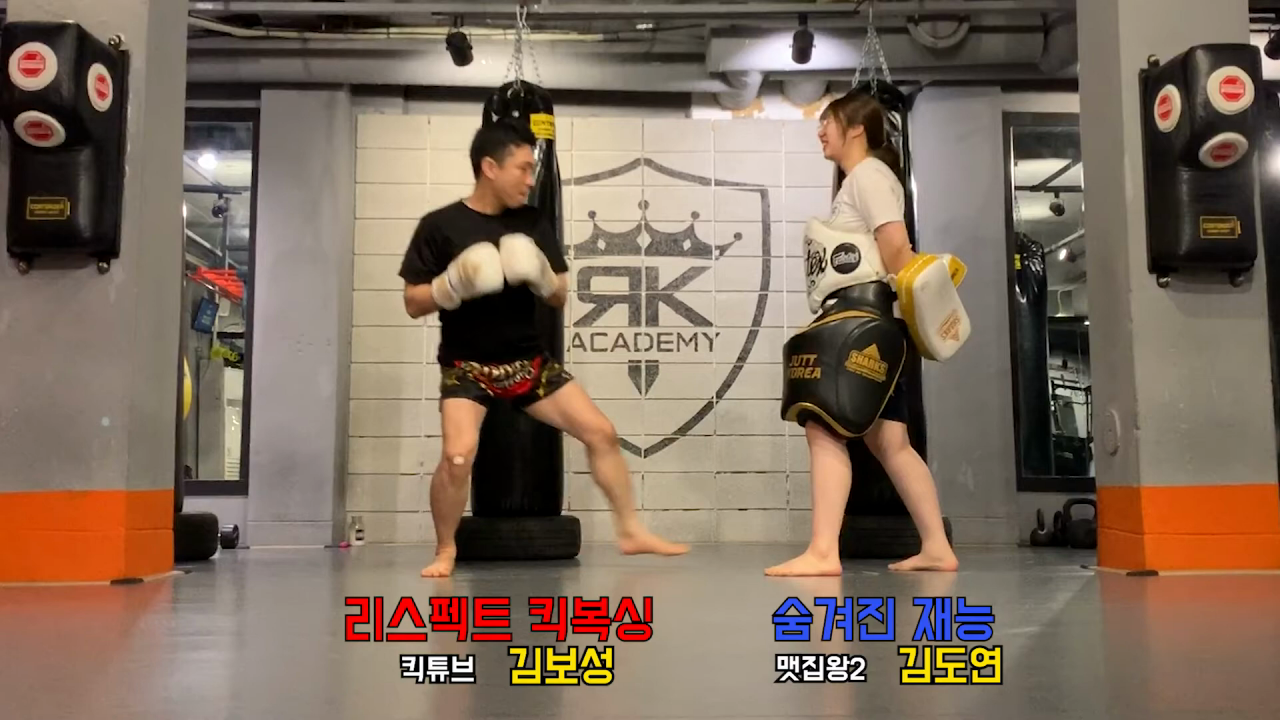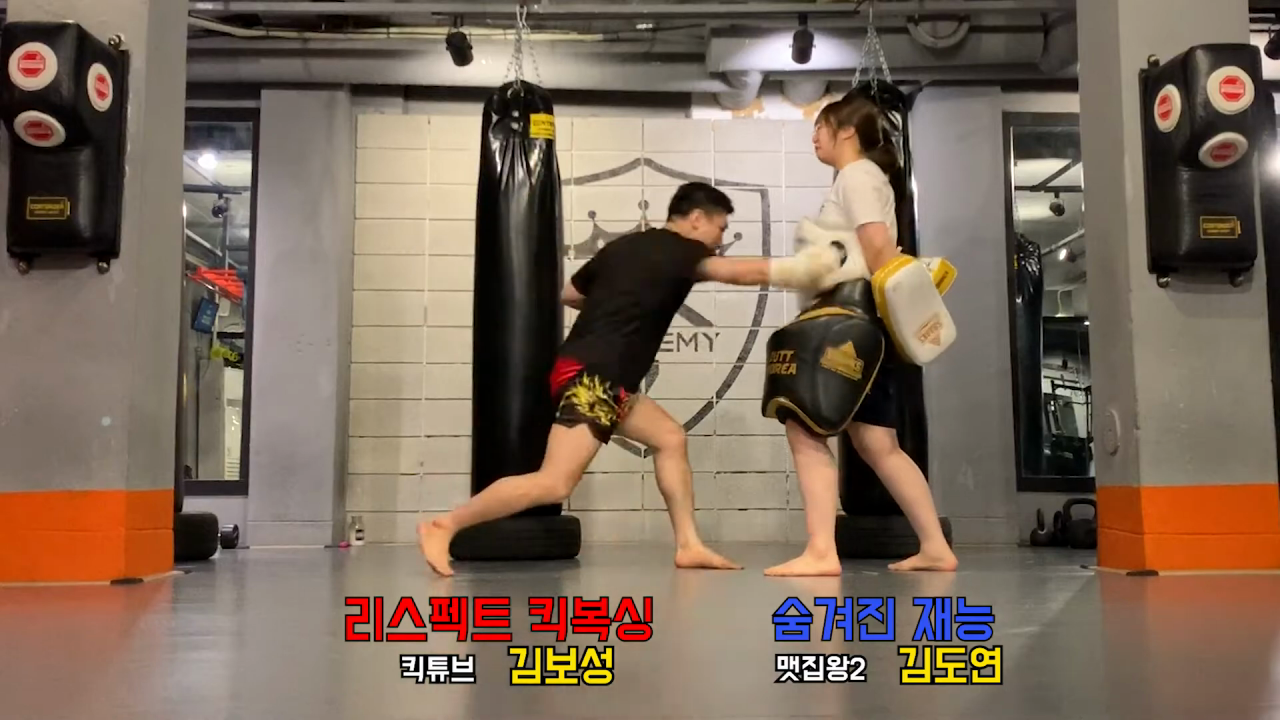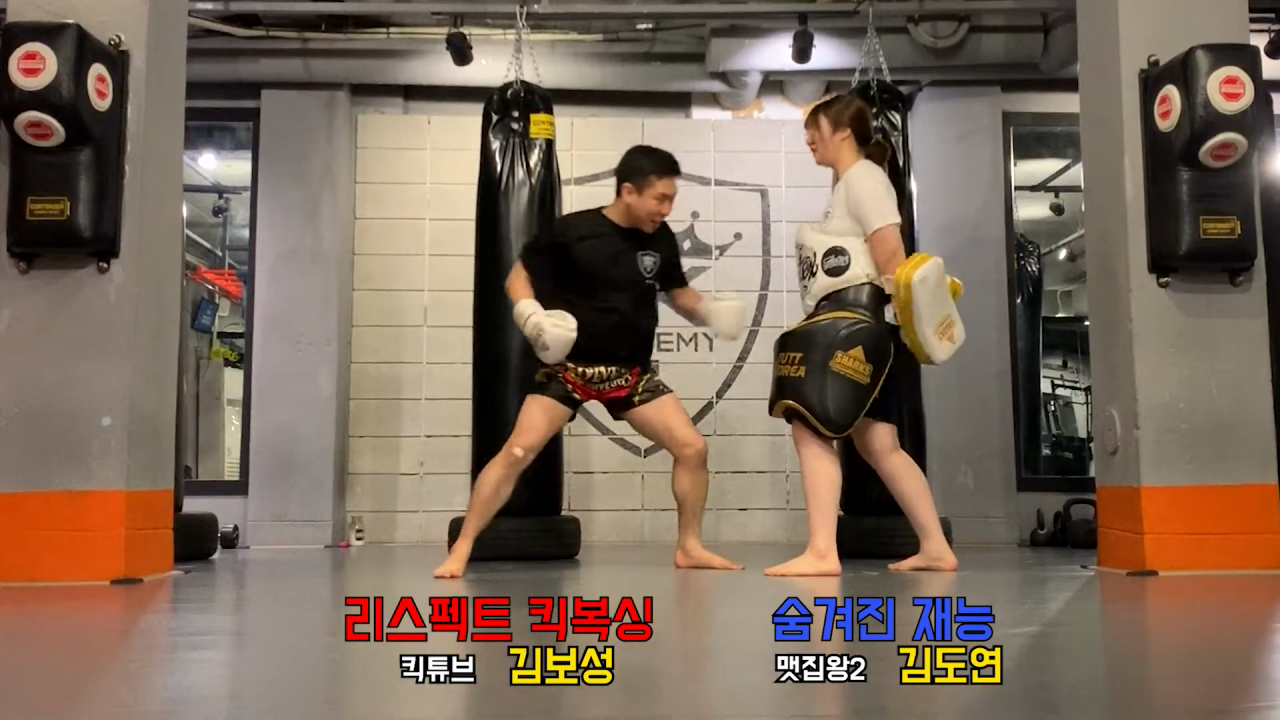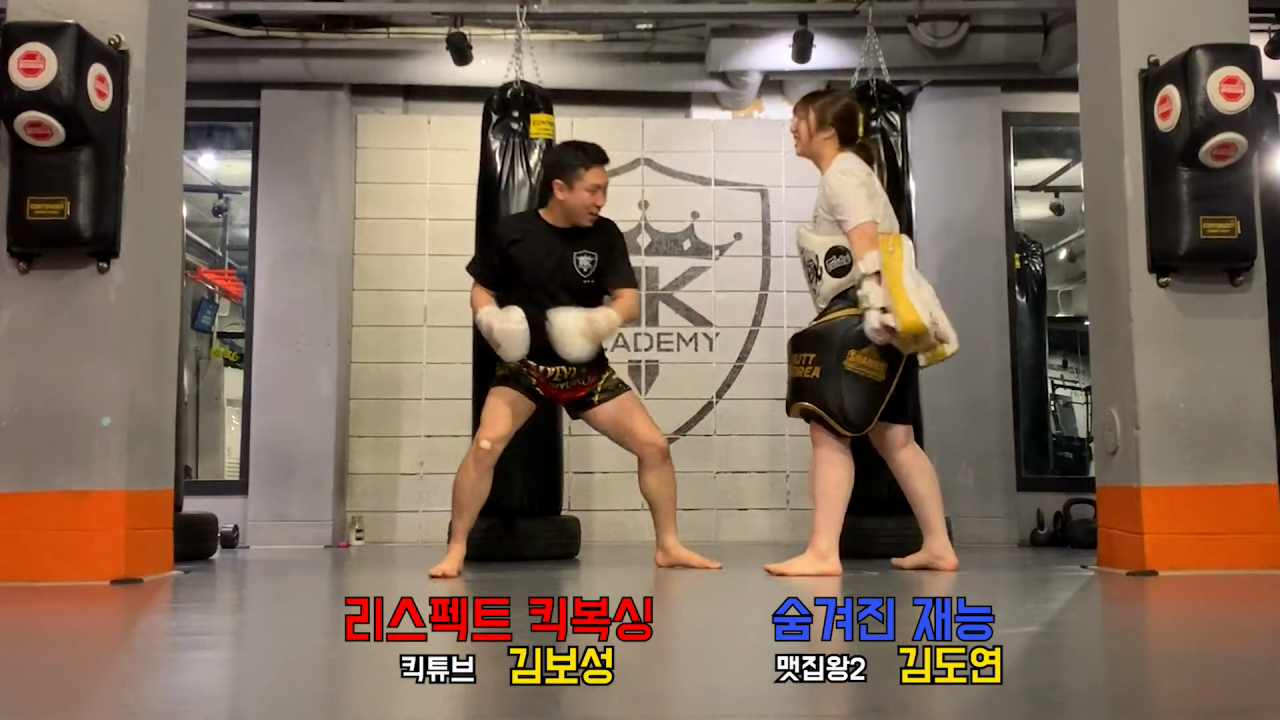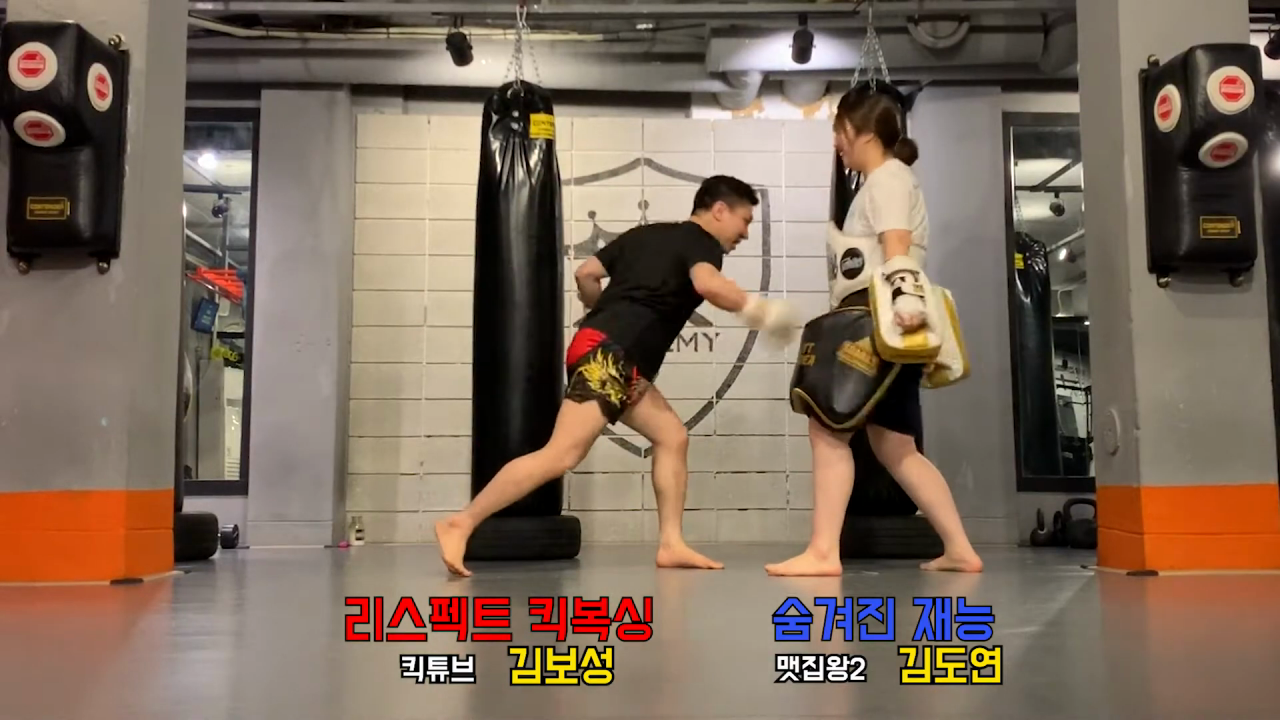
dt=0.5s
person 1, frame 1
left shoulder: (868, 175)
right shoulder: (857, 181)
left elbow: (896, 245)
right elbow: (877, 252)
left hip: (865, 319)
left knee: (824, 427)
right knee: (886, 441)
left ankle: (823, 553)
right ankle: (937, 548)
person 1, frame 2
left shoulder: (856, 175)
right shoulder: (863, 179)
left elbow: (878, 246)
right elbow: (882, 252)
left knee: (805, 429)
right knee: (877, 444)
left ankle: (821, 552)
right ankle: (935, 549)
person 1, frame 3
left shoulder: (859, 178)
right shoulder: (855, 181)
left elbow: (890, 250)
left hip: (854, 322)
right hip: (851, 325)
left knee: (811, 428)
right knee: (878, 443)
left ankle: (821, 552)
right ankle: (936, 548)
person 1, frame 4
left shoulder: (839, 175)
right shoulder: (849, 172)
left elbow: (867, 243)
right elbow: (883, 244)
right hip: (878, 320)
left knee: (829, 429)
right knee: (893, 438)
left ankle: (823, 553)
right ankle: (938, 546)
person 1, frame 5
left shoulder: (888, 178)
right shoulder: (881, 183)
left elbow: (897, 245)
left wrist: (906, 300)
left knee: (827, 427)
right knee: (895, 449)
left ankle: (823, 552)
right ankle: (960, 550)
person 2, frame 1
left shoulder: (531, 221)
right shoulder: (439, 226)
left elbow: (561, 291)
right elbow: (414, 299)
left wrist: (540, 275)
right wrist: (453, 284)
left hip: (529, 362)
right hip: (466, 365)
left knee: (601, 433)
right knee: (458, 456)
left ankle: (631, 531)
right ankle: (446, 549)
person 2, frame 2
left shoulder: (623, 246)
right shoulder: (680, 248)
left elbow: (572, 293)
right elbow: (731, 271)
right wrist: (791, 269)
left hip: (606, 379)
right hip: (592, 378)
left knee: (671, 439)
right knee: (553, 485)
left ankle: (688, 545)
right ankle: (443, 527)
person 2, frame 3
left shoulder: (661, 239)
right shoulder: (573, 230)
left elbow: (679, 293)
right elbow: (519, 274)
left wrist: (711, 310)
right wrist: (531, 316)
left hip: (630, 370)
right hip: (566, 366)
left knee: (692, 447)
right knee: (517, 452)
left ankle: (689, 548)
right ankle: (460, 551)
person 2, frame 4
left shoulder: (605, 235)
right shoulder: (512, 232)
left elbow: (629, 302)
right elbow: (481, 291)
left wrist: (596, 324)
right wrist: (492, 321)
left hip: (587, 369)
right hip: (525, 365)
left knee: (654, 446)
right knee: (487, 444)
left ankle: (669, 546)
right ankle: (456, 550)
person 2, frame 5
left shoulder: (647, 234)
right shoulder: (702, 242)
left elbow: (586, 273)
right elbow: (708, 285)
left wrist: (598, 311)
right wrist: (764, 311)
left hip: (628, 363)
right hip: (612, 356)
left knee: (673, 438)
right knee: (561, 456)
left ankle: (673, 545)
right ankle: (460, 525)
